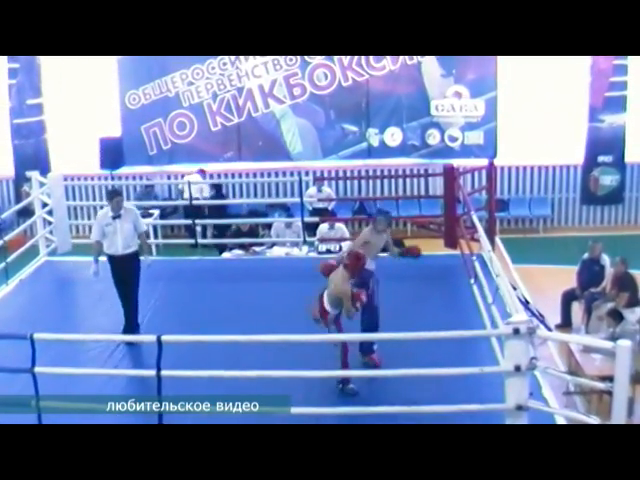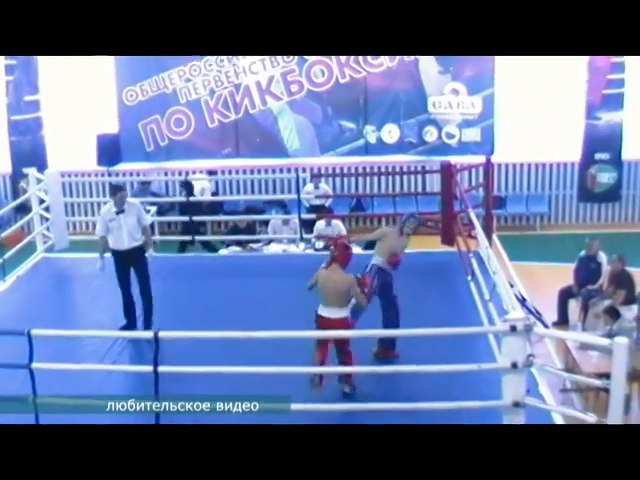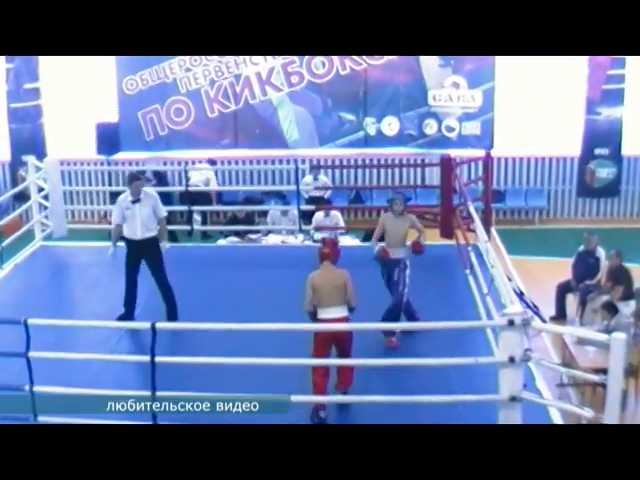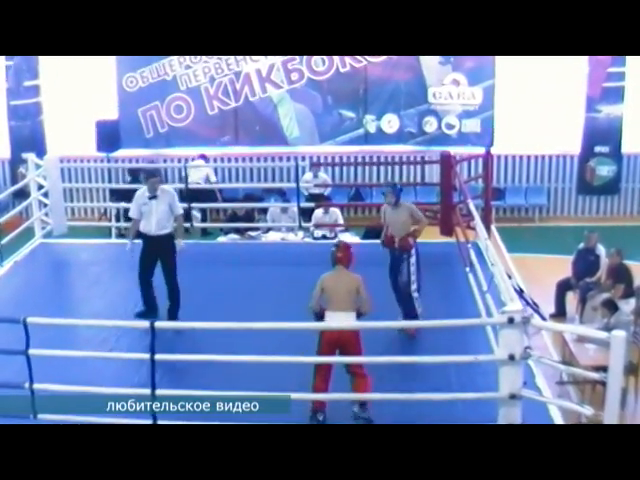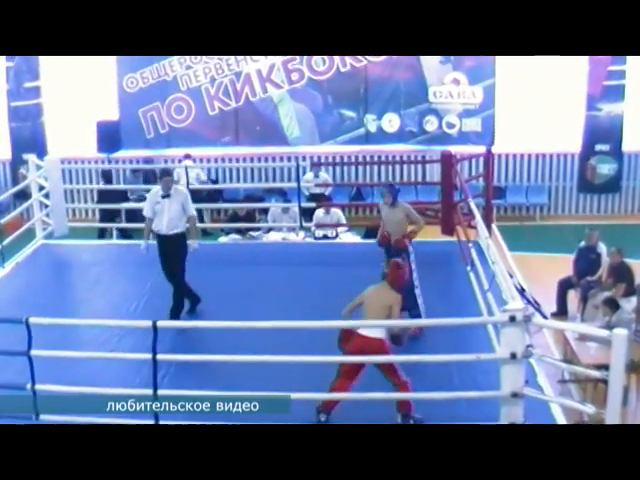
dt=0.3s
person 1, frame 1
left shoulder: (339, 269)
right shoulder: (345, 289)
right elbow: (349, 315)
right wrist: (358, 303)
left hip: (325, 298)
right hip: (329, 314)
right knee: (342, 345)
right ankle: (344, 383)
person 1, frame 2
left shoulder: (321, 273)
right shoulder: (349, 280)
left elbow: (309, 286)
right elbow: (362, 302)
right wrist: (364, 290)
left hip: (323, 319)
right hip: (341, 321)
left knee: (321, 348)
right knee: (345, 353)
left ankle: (317, 375)
right ankle: (347, 385)
person 1, frame 3
left shoulder: (313, 277)
right shoulder: (343, 275)
left elbow: (307, 307)
right elbow: (352, 303)
right hip: (342, 323)
left knee: (320, 367)
right knee: (345, 361)
left ankle: (320, 409)
right ankle: (342, 394)
person 1, frame 4
left shoulder: (324, 278)
right shoulder: (357, 279)
left elbow: (313, 306)
right elbow: (365, 309)
left hip: (329, 330)
right hip: (349, 331)
left knee: (322, 373)
right knee: (358, 372)
left ankle: (318, 412)
right ankle: (360, 409)
person 1, frame 5
left shoulder: (370, 290)
right shoulder: (395, 298)
left elbow: (346, 312)
left wrist: (346, 330)
left hip: (358, 340)
right hip: (377, 345)
left knee: (343, 379)
right knee: (400, 381)
left ankle: (323, 413)
right ankle: (406, 417)
person 2, frame 1
left shoulder: (386, 233)
right shoulder: (368, 233)
left elbow: (392, 251)
right elbow: (351, 249)
left wrist: (403, 252)
right wrist: (337, 260)
left hip: (369, 272)
right hip: (359, 270)
left knee: (371, 310)
left ankle: (368, 352)
person 2, frame 2
left shoulder: (405, 241)
right shoulder: (387, 232)
left elbow: (397, 261)
right elbow: (366, 237)
left wrist: (396, 261)
left hip: (387, 274)
right hip: (377, 269)
left knee: (392, 312)
left ankle: (385, 348)
person 2, frame 3
left shoulder: (409, 218)
right shoulder: (384, 218)
left elbow: (421, 231)
right elbow: (375, 237)
left wrist: (419, 241)
right wrist: (376, 249)
left hip: (401, 261)
right hip: (386, 259)
left knee: (399, 296)
right knee: (397, 294)
left ankle: (390, 333)
right ankle: (412, 319)
person 2, frame 4
left shoulder: (409, 207)
right shoulder: (385, 209)
left elbow: (423, 222)
left wrist: (413, 236)
right wrist: (385, 236)
left hip: (407, 250)
right hip: (394, 249)
left knee: (409, 285)
right knee: (396, 283)
left ankle: (416, 322)
right ankle: (408, 318)
person 2, frame 5
left shoulder: (405, 208)
right shoulder: (382, 208)
left elbow: (420, 224)
left wrist: (408, 237)
right wrist: (381, 236)
left hip: (403, 249)
right hip: (389, 248)
left knee: (409, 284)
person 3, frame 1
left shoulder: (132, 212)
right shoulder: (101, 217)
left elbow: (142, 234)
right elbow: (97, 241)
left wrist: (147, 254)
right wrist: (95, 262)
left hip: (131, 257)
right hip: (114, 259)
left knee: (132, 295)
right knee: (123, 294)
left ankle: (131, 329)
right ankle: (132, 325)
person 3, frame 2
left shoulder: (135, 206)
right shoulder: (105, 212)
left elbow: (146, 227)
right elbow: (102, 236)
left wrist: (149, 247)
right wrist: (101, 258)
left hip: (136, 251)
right hip: (119, 254)
left knee: (145, 287)
right knee: (125, 289)
left ankle: (147, 323)
right ankle: (131, 322)
person 3, frame 3
left shoulder: (152, 196)
right shoulder: (122, 200)
left elbow: (161, 219)
right elbow: (118, 224)
left wrist: (164, 240)
right wrist: (114, 245)
left hip: (150, 242)
right hip: (132, 244)
left knee: (161, 279)
right knee: (130, 279)
left ankle: (172, 313)
right ankle: (128, 312)
person 3, frame 4
left shoulder: (169, 193)
right shoulder: (139, 196)
left elbow: (179, 216)
right elbow: (135, 219)
left wrist: (179, 238)
right wrist: (131, 240)
left hip: (166, 239)
right hip: (148, 240)
left knee: (170, 277)
right knee: (144, 275)
left ankle: (173, 312)
right ankle: (150, 308)
person 3, frame 5
left shoulder: (182, 193)
right shoulder: (153, 195)
left elbow: (191, 217)
right elbow: (149, 219)
left wrist: (193, 238)
right wrist: (146, 240)
left hip: (178, 238)
right hip: (162, 239)
left knee: (178, 276)
right knee: (170, 275)
left ankle: (175, 312)
right ankle: (193, 298)
